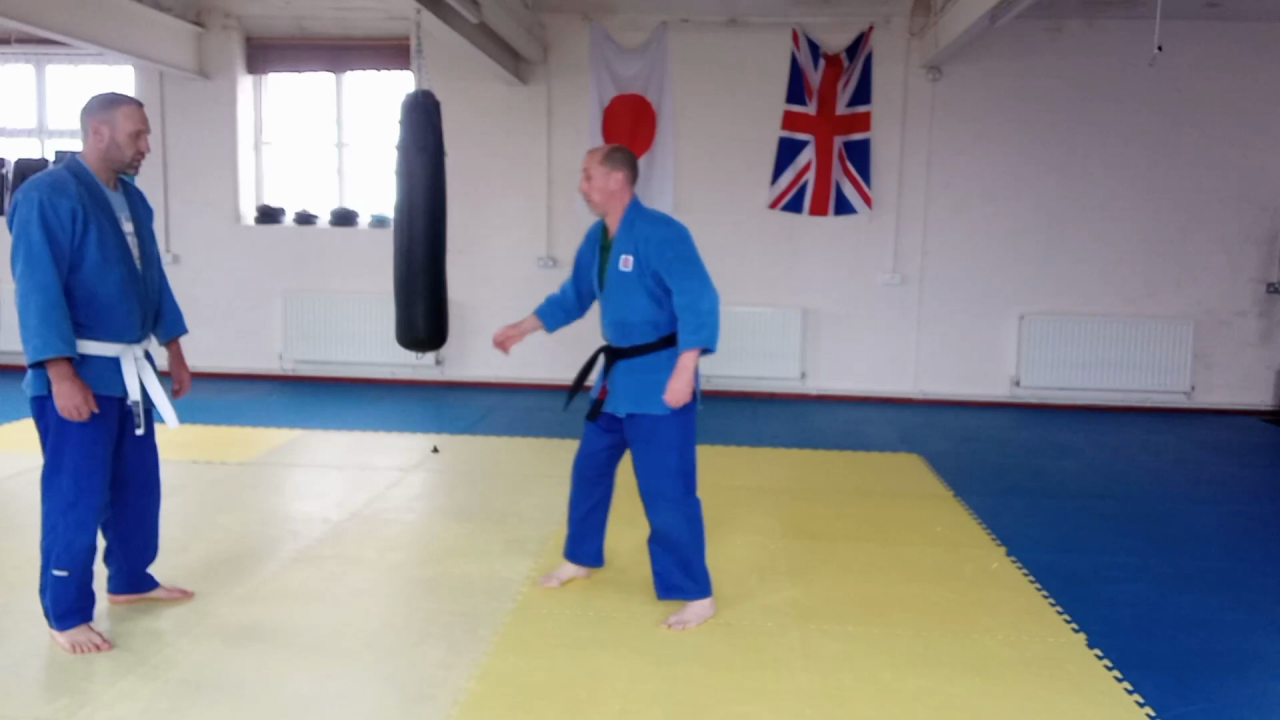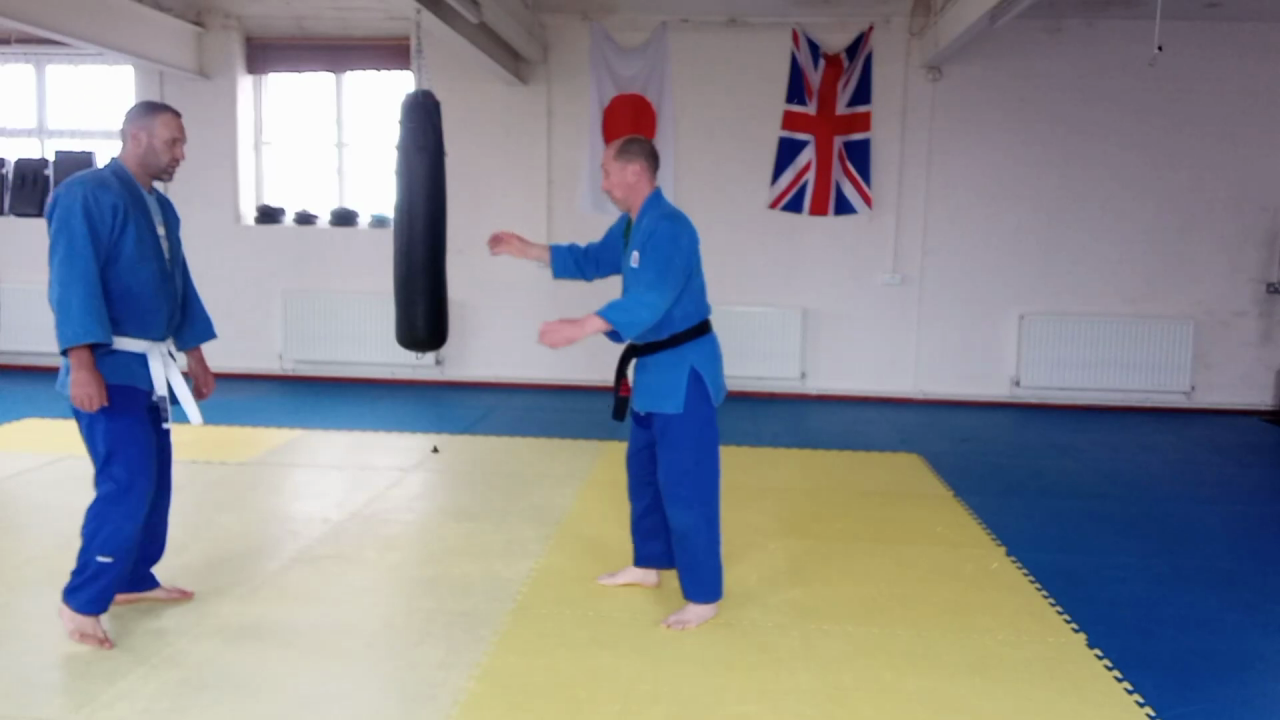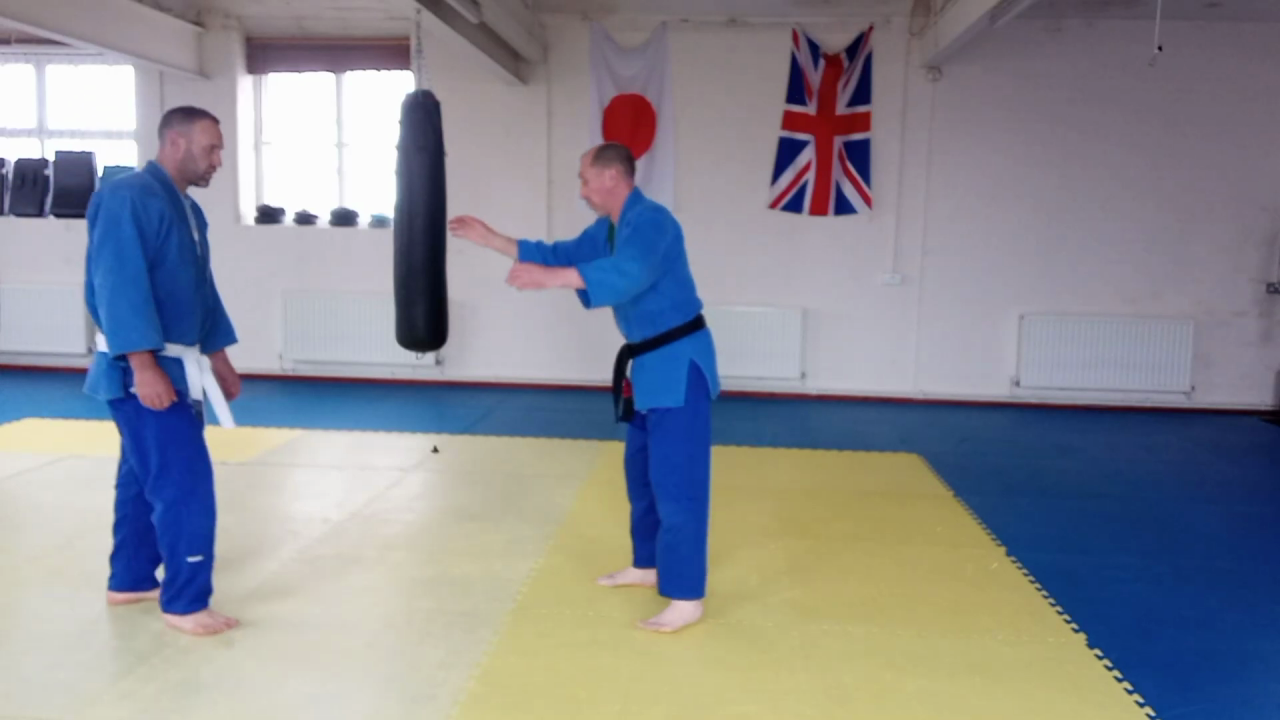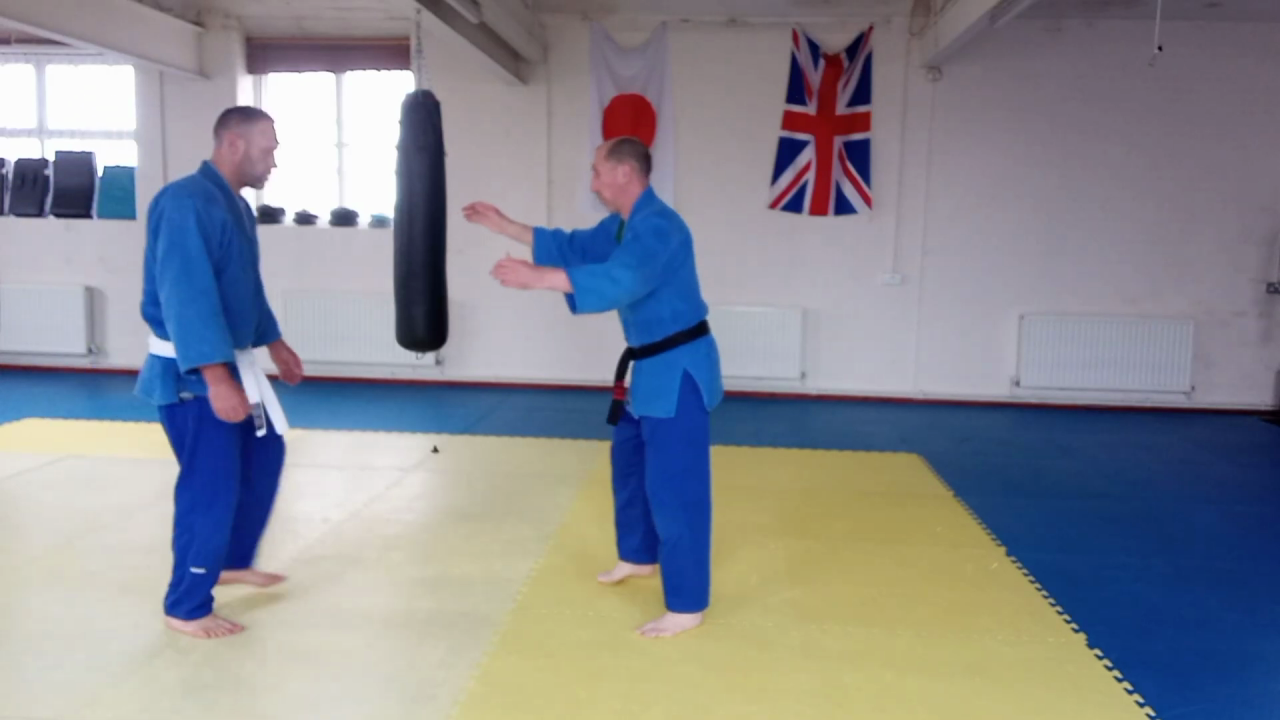
dt=0.4s
person 1, frame 1
left shoulder: (132, 199)
right shoulder: (46, 195)
left elbow: (152, 278)
right elbow: (39, 292)
left wrist: (173, 349)
right wrist: (61, 374)
left hip: (127, 367)
right hip: (77, 372)
left knee: (138, 482)
right knee: (76, 495)
left ankle: (131, 580)
right ankle: (67, 615)
person 1, frame 2
left shoulder: (160, 206)
right shoulder: (87, 194)
left elbow: (178, 285)
right elbow: (74, 284)
left wrist: (195, 355)
right wrist: (81, 363)
left hip: (150, 365)
right hip: (107, 367)
left knee: (151, 481)
right knee: (127, 484)
left ankle: (133, 580)
right ankle: (82, 601)
person 1, frame 3
left shoulder: (188, 209)
right shoulder: (127, 198)
left elbow: (201, 291)
right elbow: (120, 289)
left wrist: (218, 358)
right wrist: (144, 366)
left hip: (176, 364)
right hip: (142, 369)
left knee: (145, 477)
right knee: (184, 480)
left ankle: (130, 579)
right ankle: (184, 601)
person 1, frame 4
left shoulder: (234, 205)
right shoulder: (187, 203)
right elbow: (188, 298)
left wrist: (275, 344)
right wrist: (216, 379)
left hip: (226, 364)
right hip: (192, 373)
left knee: (264, 457)
right knee: (211, 486)
left ankle: (233, 559)
right ankle: (187, 606)
person 2, frame 1
left shoulder: (661, 234)
right shoulder: (596, 238)
left elbow: (699, 303)
right elbow: (574, 295)
left wrist: (684, 368)
right wrist: (522, 328)
left hip: (661, 374)
right hip: (618, 372)
left knee: (666, 488)
right knee: (591, 467)
left ankle: (696, 595)
right ankle: (580, 558)
person 2, frame 2
left shoulder: (668, 227)
right shoulder: (629, 226)
left elbow: (649, 300)
right elbow: (592, 260)
left wrist: (579, 327)
right wrist: (527, 250)
left hip: (683, 367)
right hip: (655, 366)
left knee: (684, 482)
right knee: (644, 472)
left ankle: (703, 596)
right ankle: (648, 565)
person 2, frame 3
left shoulder: (651, 221)
right shoulder: (607, 229)
left elbow: (625, 274)
right elbow: (560, 254)
left wrist: (549, 278)
right wrist: (490, 238)
left hip: (679, 363)
right hip: (650, 363)
left knee: (676, 479)
right knee: (642, 470)
left ankle: (685, 596)
right ankle: (647, 565)
person 2, frame 4
left shoulder: (657, 227)
right shoulder: (622, 223)
left elbow: (617, 281)
right elbow: (575, 246)
left wrist: (538, 277)
right wrist: (505, 225)
left hip: (679, 369)
right hip: (655, 366)
left knee: (674, 486)
right knee: (629, 462)
left ankle: (686, 606)
right ankle: (639, 556)
